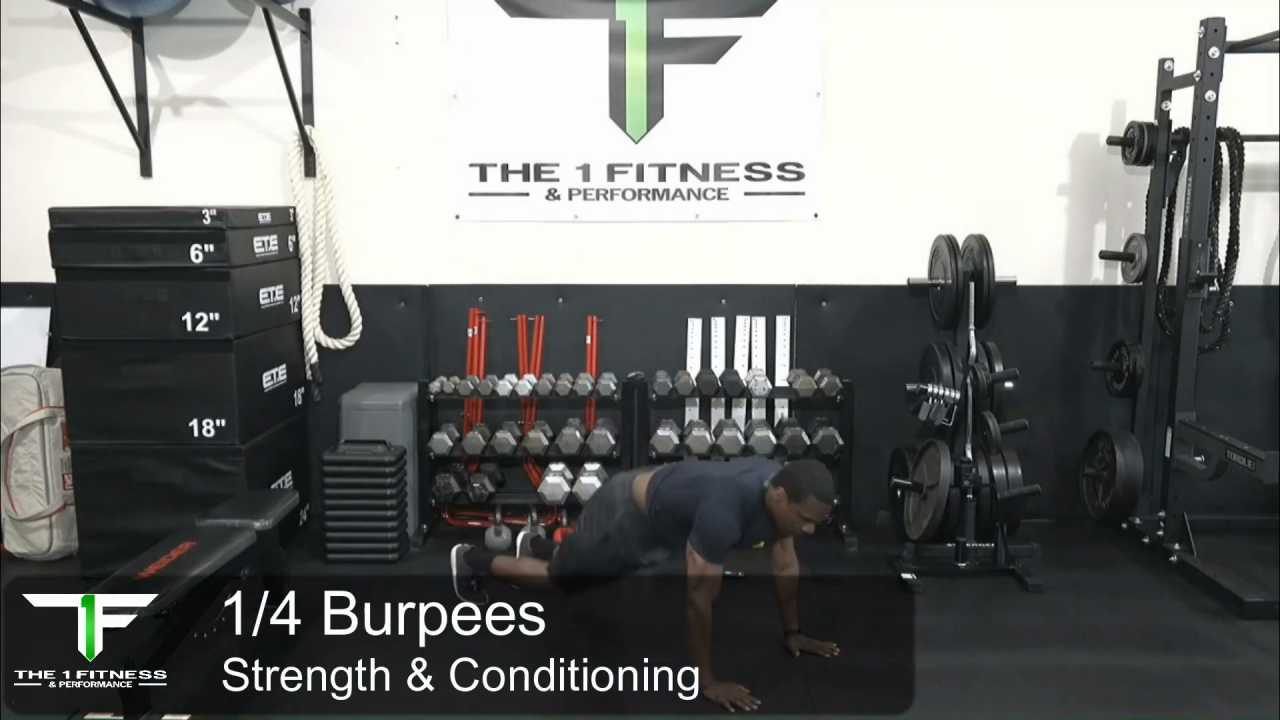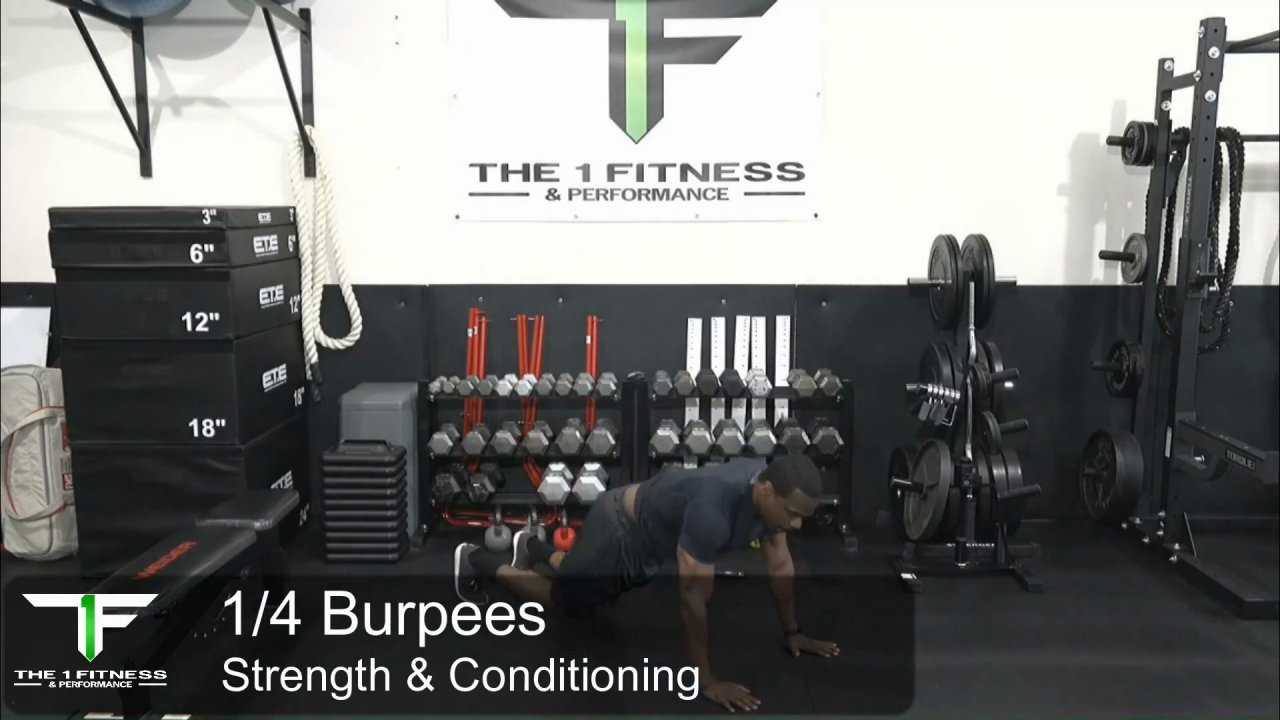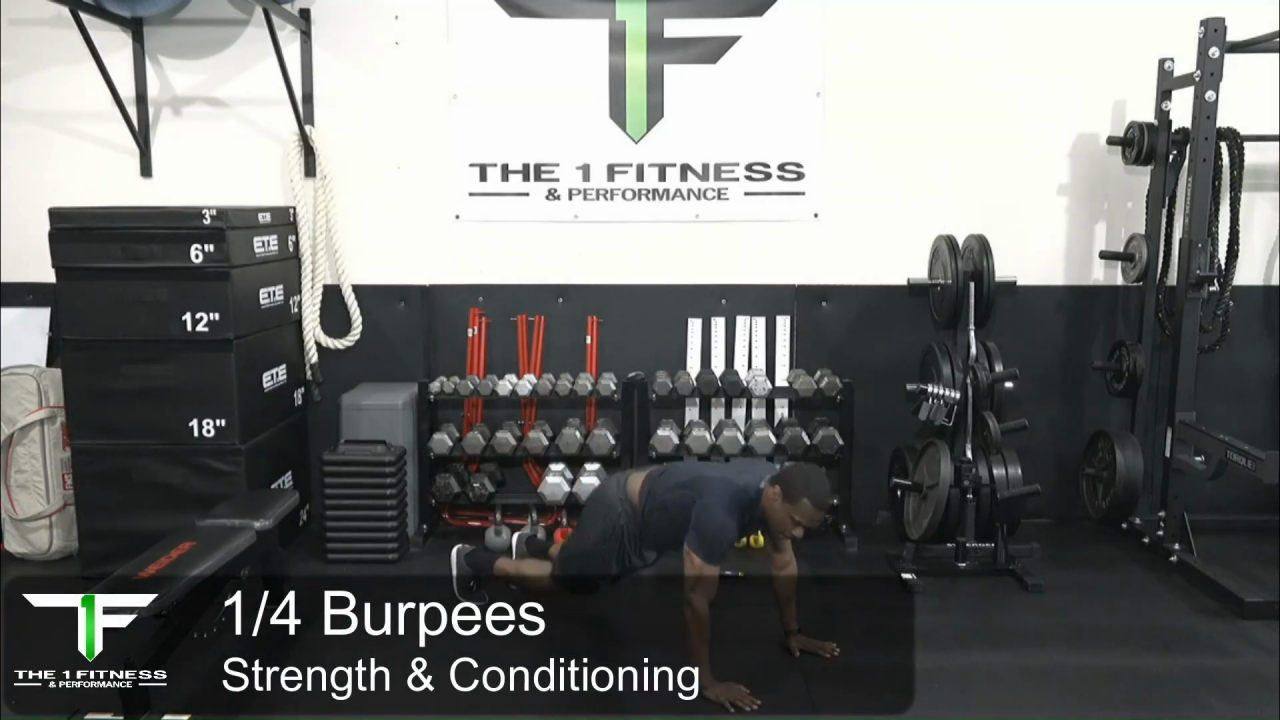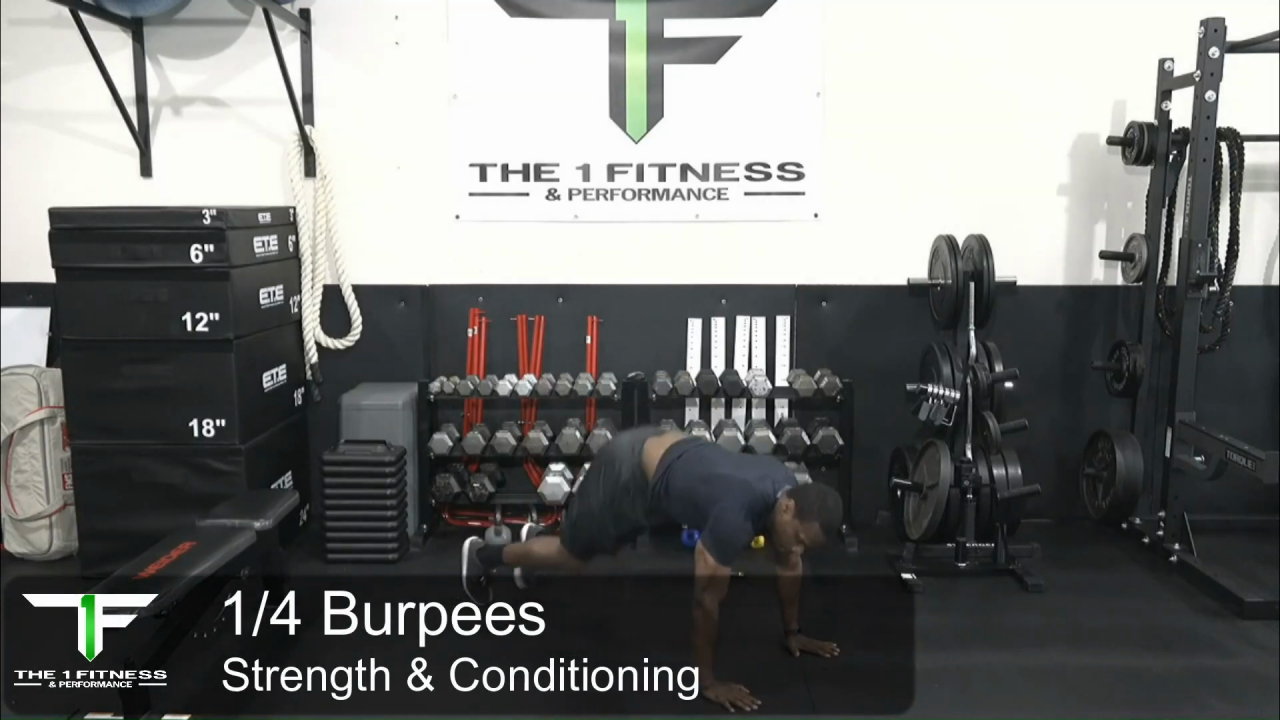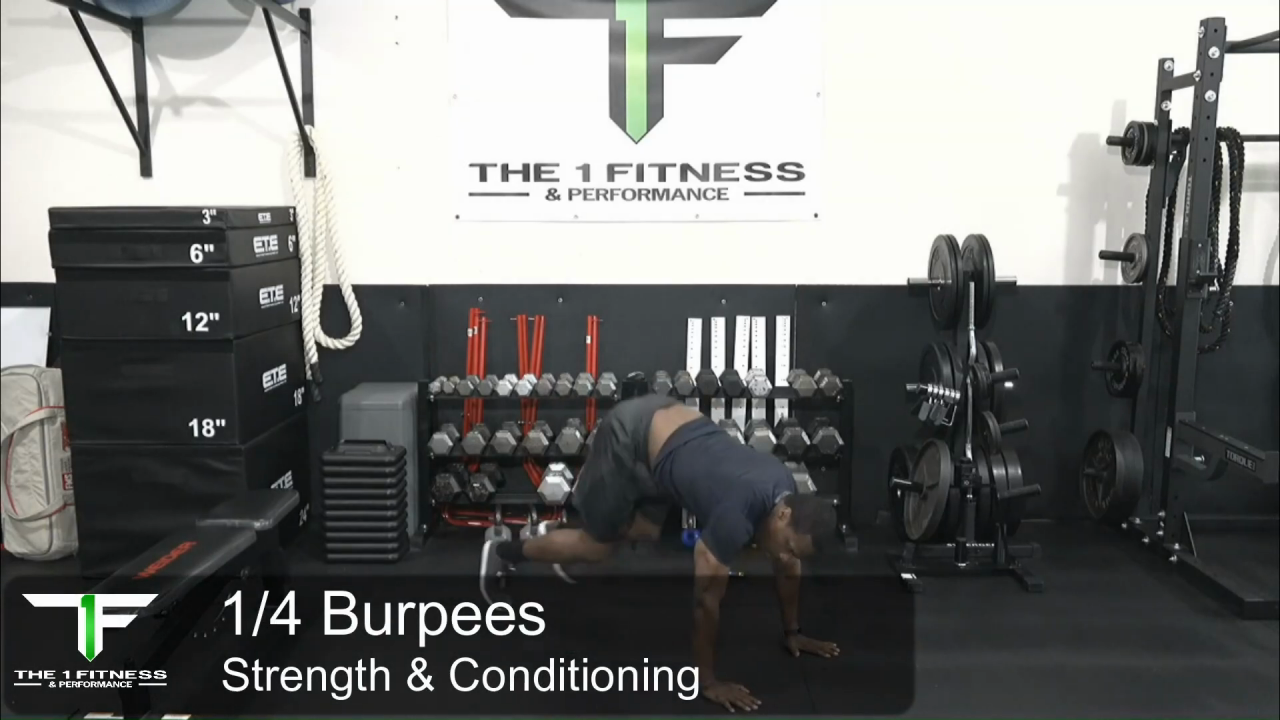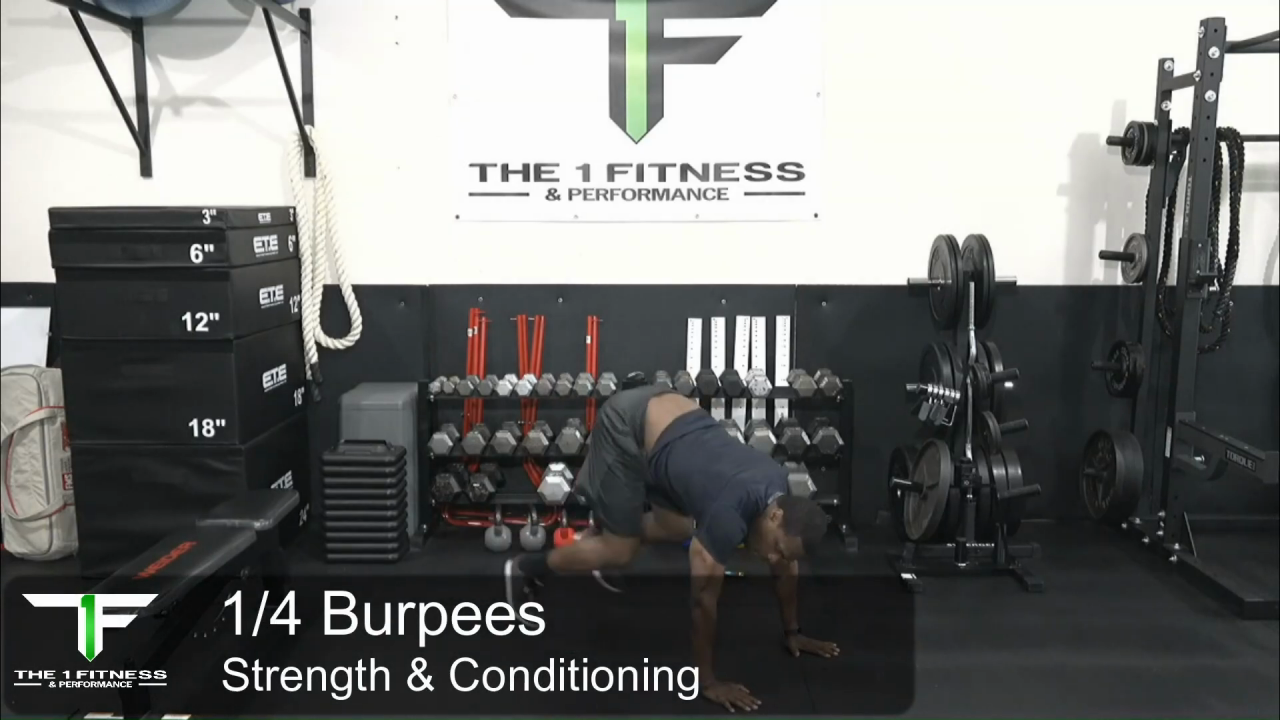
dt=0.1s
person 1, frame 1
left shoulder: (779, 485)
right shoulder: (726, 511)
left elbow: (786, 563)
right elbow: (700, 598)
left wrist: (792, 632)
right wrist: (707, 681)
left hip: (649, 504)
right hip: (628, 515)
left knee: (582, 564)
right knee: (560, 580)
left ankle: (536, 545)
right ankle: (473, 560)
person 1, frame 2
left shoulder: (770, 484)
right shoulder: (713, 511)
left elbow: (780, 562)
right elbow: (693, 599)
left wrist: (792, 632)
right wrist: (706, 681)
left hip: (642, 518)
right hip: (621, 530)
left knee: (579, 573)
right knee: (564, 601)
left ankle: (532, 547)
right ankle: (476, 560)
person 1, frame 3
left shoulder: (775, 486)
right shoulder: (722, 512)
left elbow: (781, 563)
right elbow: (697, 600)
left wrist: (793, 633)
right wrist: (708, 680)
left hip: (640, 500)
right hip: (622, 511)
left knee: (581, 565)
right knee: (564, 581)
left ankle: (531, 546)
right ankle: (473, 560)
person 1, frame 4
left shoulder: (786, 490)
right shoulder: (736, 514)
left elbow: (789, 565)
right elbow: (707, 599)
left wrist: (793, 633)
right wrist: (707, 682)
left hip: (656, 447)
right hip: (629, 468)
left knee: (593, 540)
right knee: (572, 553)
left ankle: (538, 538)
right ankle: (483, 554)
person 1, frame 5
left shoulder: (787, 493)
right shoulder: (736, 517)
left elbow: (787, 568)
right elbow: (707, 598)
left wrist: (792, 633)
right wrist: (707, 681)
left hip: (668, 418)
right hip: (630, 436)
left knee: (643, 531)
right knee: (598, 546)
left ankle: (566, 540)
right ankle: (506, 552)
person 1, frame 6
left shoulder: (781, 494)
right shoulder: (730, 514)
left elbow: (786, 566)
right elbow: (705, 595)
left wrist: (792, 632)
right wrist: (706, 680)
left hip: (665, 412)
right hip: (628, 423)
left knee: (680, 528)
right knee: (619, 551)
left ankle: (601, 539)
right ankle: (529, 570)
